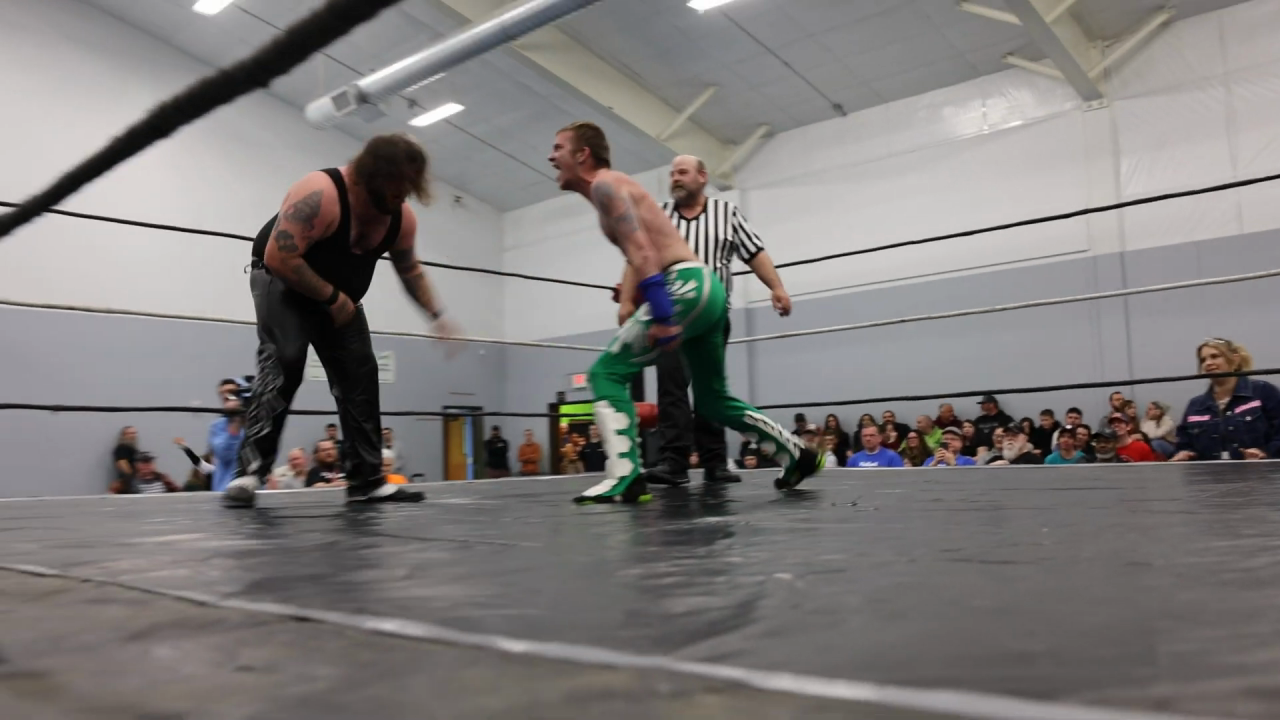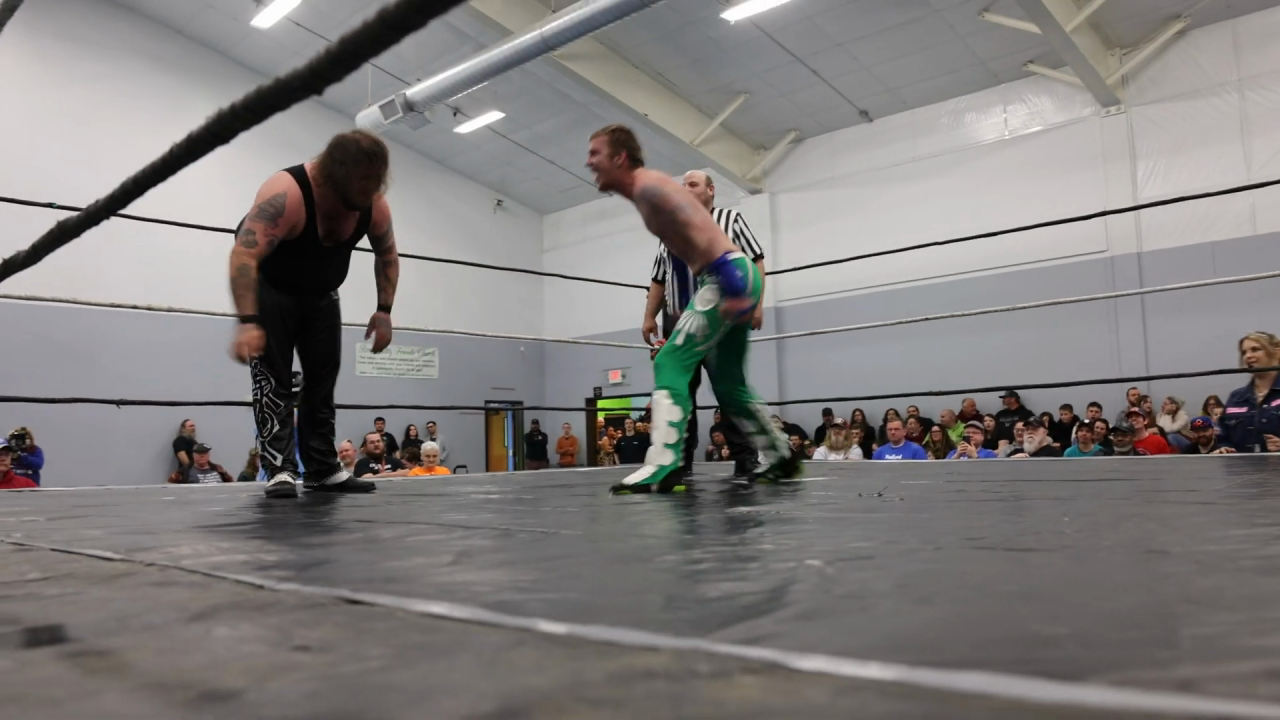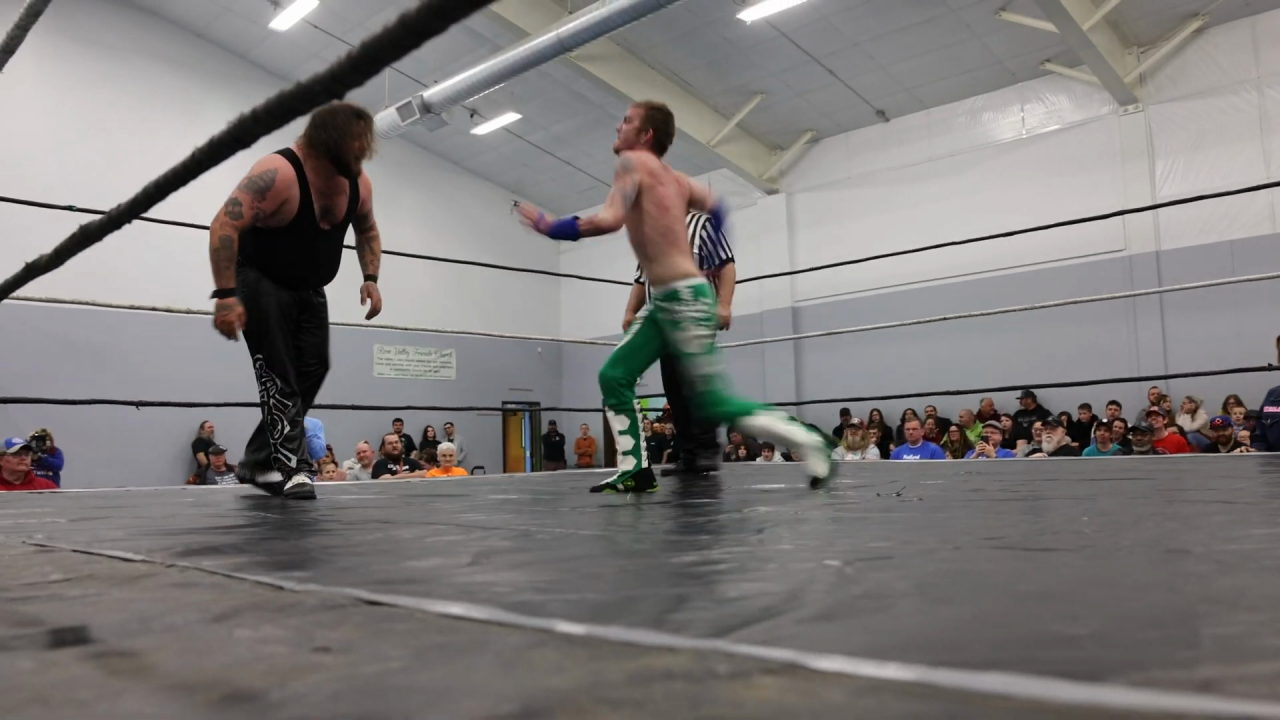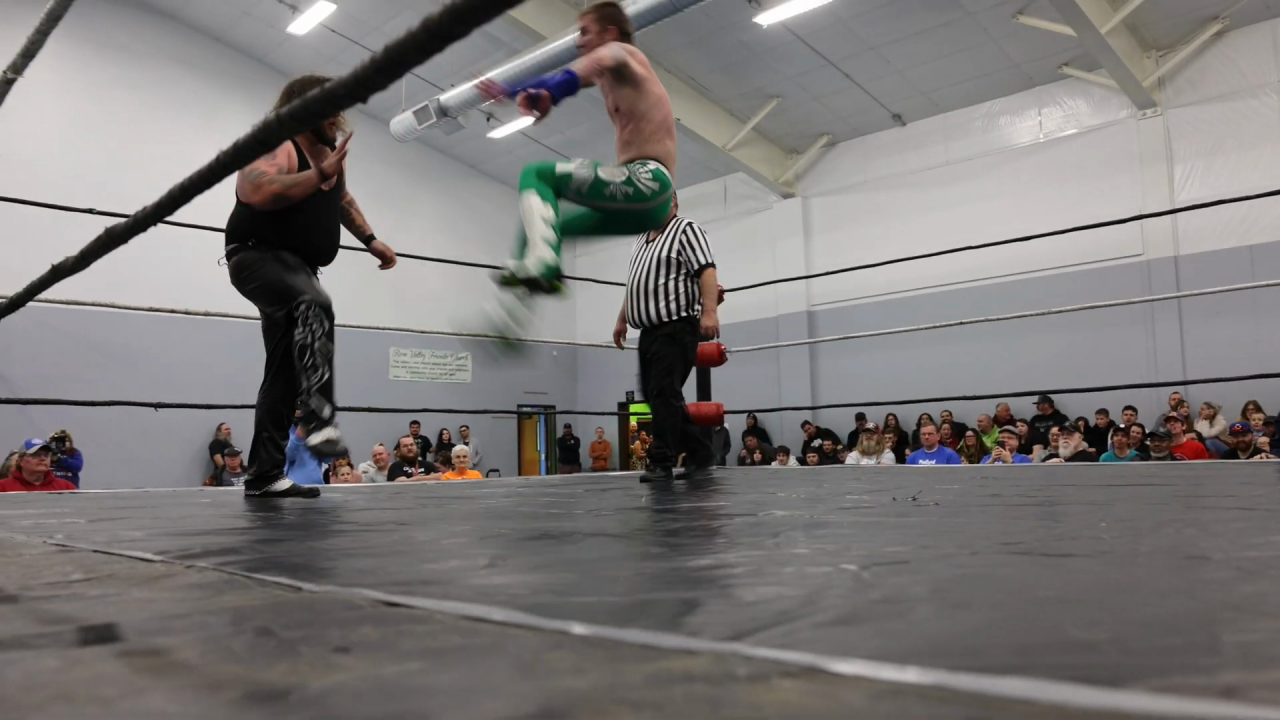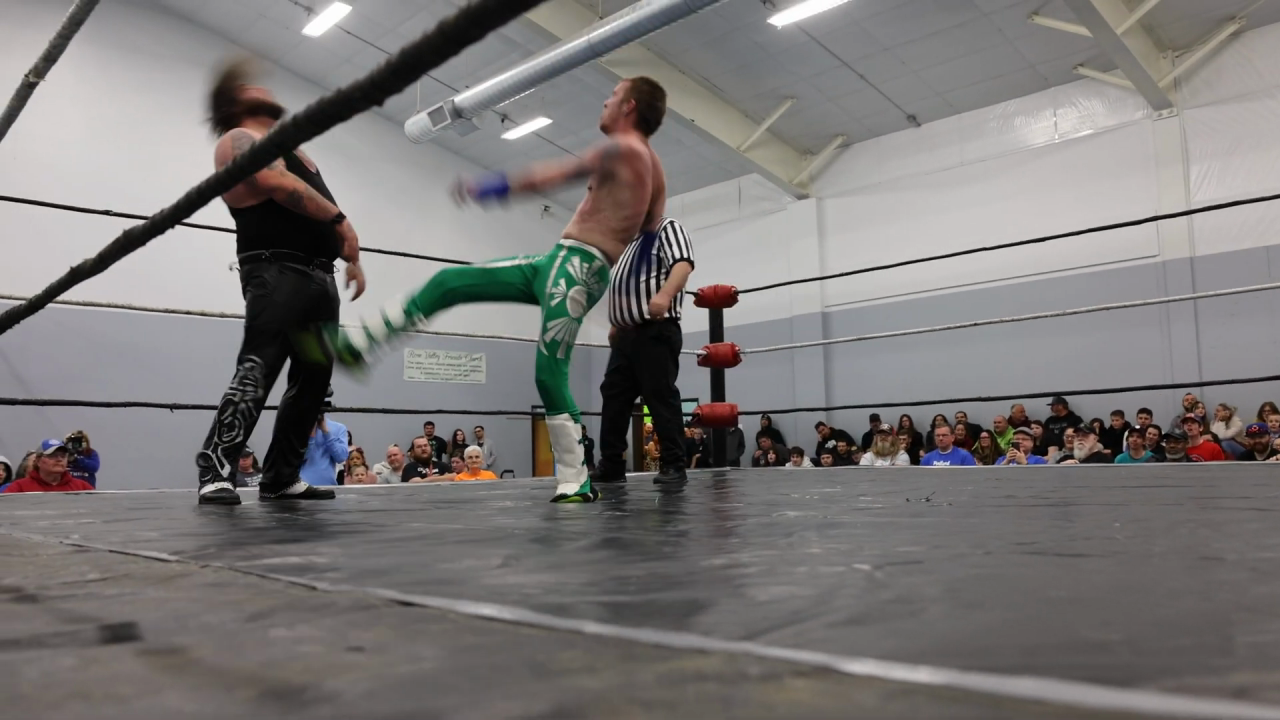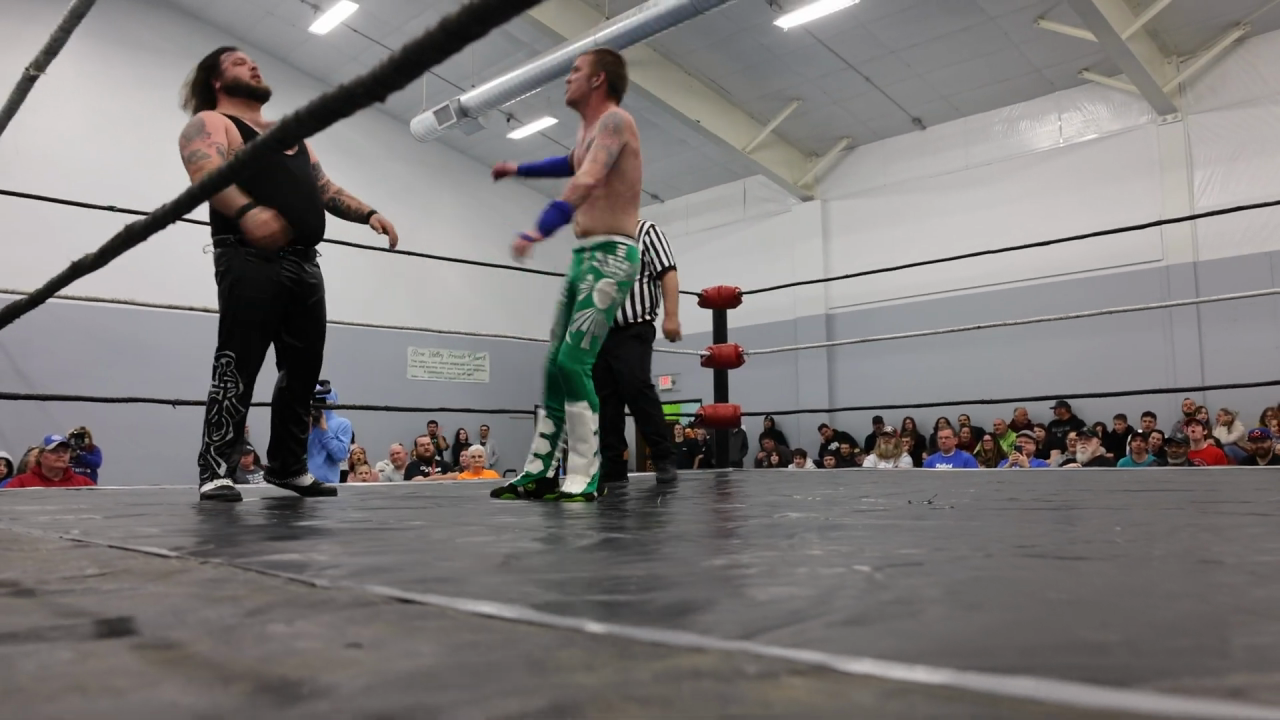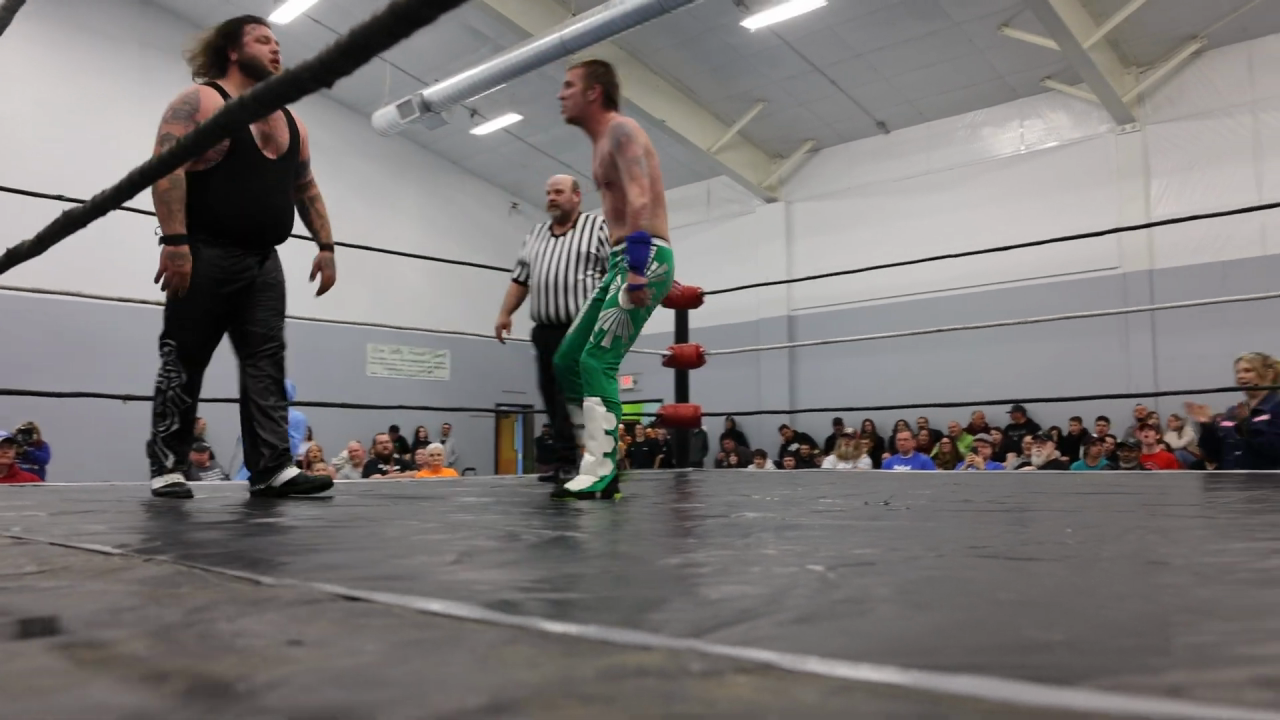
dt=0.4s
person 1, frame 1
left shoulder: (400, 216)
right shoulder: (320, 194)
left elbow: (410, 270)
right elbow: (278, 258)
left wrist: (437, 316)
right wrist: (332, 297)
left hip: (337, 296)
right hip: (279, 279)
left knee: (361, 375)
right knee: (284, 360)
left ankle: (367, 480)
right ankle: (250, 469)
person 1, frame 2
left shoulder: (375, 205)
right shoulder: (286, 193)
left elbow: (387, 255)
right elbow: (244, 256)
left wrist: (384, 311)
right wrist: (247, 323)
left hip: (320, 291)
right hip: (268, 283)
left knee: (324, 373)
right knee: (272, 370)
left ankle: (323, 469)
right ankle: (279, 468)
person 1, frame 3
left shoulder: (357, 183)
right shoulder: (278, 173)
left elbow: (368, 232)
right elbow: (224, 226)
left wrist: (370, 279)
right wrist: (225, 296)
left hip: (309, 287)
right hip: (261, 280)
left knee: (313, 368)
right knee: (278, 373)
left ankle: (260, 460)
right ankle: (294, 469)
person 1, frame 4
left shoulder: (330, 150)
right shoulder: (273, 143)
left elbow: (342, 199)
right elbow: (260, 194)
left wrist: (370, 240)
right wrist: (320, 174)
left hip: (297, 264)
right hip: (258, 257)
left knee: (286, 366)
right knee: (315, 305)
left ankle: (265, 475)
right ankle: (320, 423)
person 1, frame 5
left shoulder: (289, 148)
right shoulder: (240, 140)
left elbow: (311, 207)
right elbow: (282, 186)
left wrist: (350, 259)
right wrist: (339, 222)
left hip: (318, 273)
right hip: (274, 270)
left knee: (313, 380)
right knee: (259, 365)
left ankle: (282, 476)
right ankle: (216, 471)
person 1, frame 6
right shoulder: (208, 125)
left elbow: (325, 188)
right elbow: (207, 174)
left wrist: (368, 213)
right wrist: (247, 212)
left hip: (304, 263)
right hip: (251, 261)
left knee: (303, 369)
right knee: (238, 364)
left ankle: (288, 465)
right ankle: (214, 472)
person 1, frame 7
left shoulder: (288, 121)
right shoulder: (200, 102)
left elbow: (306, 188)
right elbow: (167, 168)
left wrist: (325, 246)
right wrist: (176, 241)
left hip: (262, 259)
right hip: (206, 253)
left knee: (266, 359)
right knee: (186, 358)
left ankle: (272, 468)
right ankle: (167, 467)
person 2, frame 1
left shoulder: (604, 184)
right shoulder: (613, 191)
left elbow: (640, 249)
left wrist: (661, 318)
left hip: (685, 287)
right hip: (704, 289)
left knee: (606, 373)
right knee: (713, 402)
left ankle: (623, 478)
right ankle: (796, 454)
person 2, frame 2
left shoulder: (649, 186)
right shoulder: (646, 192)
left elbow: (701, 232)
left wrist: (736, 290)
left hip: (729, 277)
right hip: (731, 282)
left knee: (671, 365)
right knee: (729, 386)
left ankle: (663, 467)
right ankle: (781, 457)
person 2, frame 3
left shoulder: (632, 163)
right shoulder: (673, 179)
left elbow: (611, 220)
right elbow: (715, 208)
left wrist: (549, 227)
left hip: (685, 301)
right hip: (664, 303)
left knee: (714, 401)
right knee: (612, 378)
left ankle: (810, 446)
right ankle: (634, 471)
person 2, frame 4
left shoulder: (618, 54)
right shoulder: (615, 68)
left elbow: (569, 76)
right elbow: (566, 79)
left wrist: (511, 87)
left hip: (645, 182)
right hip: (647, 200)
left knee: (535, 175)
right knee: (555, 226)
left ankle: (539, 267)
right ankle: (507, 319)
person 2, frame 5
left shoulder: (622, 148)
right shoulder: (655, 167)
left elbow: (549, 176)
right elbow: (649, 237)
left wrist: (483, 189)
left hip: (576, 265)
right hip: (564, 265)
left knee: (549, 377)
right knee: (448, 283)
left ankle: (576, 482)
right ankle: (354, 345)
person 2, frame 6
left shoulder: (615, 120)
right shoulder: (588, 130)
left elbow: (586, 182)
left wrist: (537, 229)
right wrist: (519, 168)
left hip: (611, 258)
right hip: (585, 260)
left knee: (572, 363)
right knee: (556, 369)
left ankle: (584, 478)
right ankle: (537, 473)
person 2, frame 7
left shoulder: (622, 129)
right shoulder: (602, 142)
left elbow: (641, 202)
left wrist: (637, 272)
left hip: (644, 261)
right hip: (624, 265)
left knee: (595, 363)
right knee: (568, 360)
left ankle: (600, 475)
right ankle: (602, 458)
person 3, frame 1
left shoulder: (727, 213)
left elbow: (755, 254)
left wrist: (777, 288)
right wrist: (627, 301)
right knee: (670, 382)
left ankle: (715, 463)
right ankle: (674, 460)
person 3, frame 2
left shoulder: (730, 220)
right shoulder: (672, 233)
left elbow: (752, 263)
right elbow: (659, 279)
left wrist: (754, 304)
right wrist: (650, 315)
left hip: (720, 322)
right hip: (679, 325)
left knee: (730, 389)
right knee: (678, 390)
left ankle: (744, 456)
right ankle: (679, 454)
person 3, frame 3
left shoulder: (702, 224)
left elbow: (726, 265)
right elbow: (641, 281)
left wrist: (723, 305)
right wrist: (630, 312)
right knee: (676, 391)
left ankle: (706, 451)
right ankle: (688, 457)
person 3, frame 4
left shoulder: (686, 230)
right shoulder: (642, 241)
left elbow: (707, 270)
left wrist: (709, 312)
right wrist: (621, 321)
left hip: (675, 329)
right hip: (649, 331)
left knee: (665, 392)
right knee: (654, 394)
left ankle: (662, 462)
right ankle: (699, 455)
person 3, frame 5
left shoulder: (669, 229)
right shoulder: (632, 241)
left elbow: (682, 265)
left wrist: (664, 295)
right wrist: (614, 323)
left hip: (656, 333)
right hip: (626, 334)
left knee: (660, 396)
right knee: (614, 395)
left ankle: (674, 466)
right ankle: (610, 465)
person 3, frame 6
left shoulder: (646, 231)
left elbow: (669, 273)
left wrist: (670, 315)
left hip: (632, 331)
right hip: (601, 335)
left knee: (638, 390)
right knee: (606, 399)
left ankle: (664, 458)
right ankle: (611, 467)
person 3, frame 7
left shoulder: (595, 226)
right shoulder: (535, 235)
right elbow: (520, 280)
right wrist: (504, 313)
right hip: (545, 330)
right knee: (554, 396)
left ankle: (567, 463)
right ankle: (563, 460)
